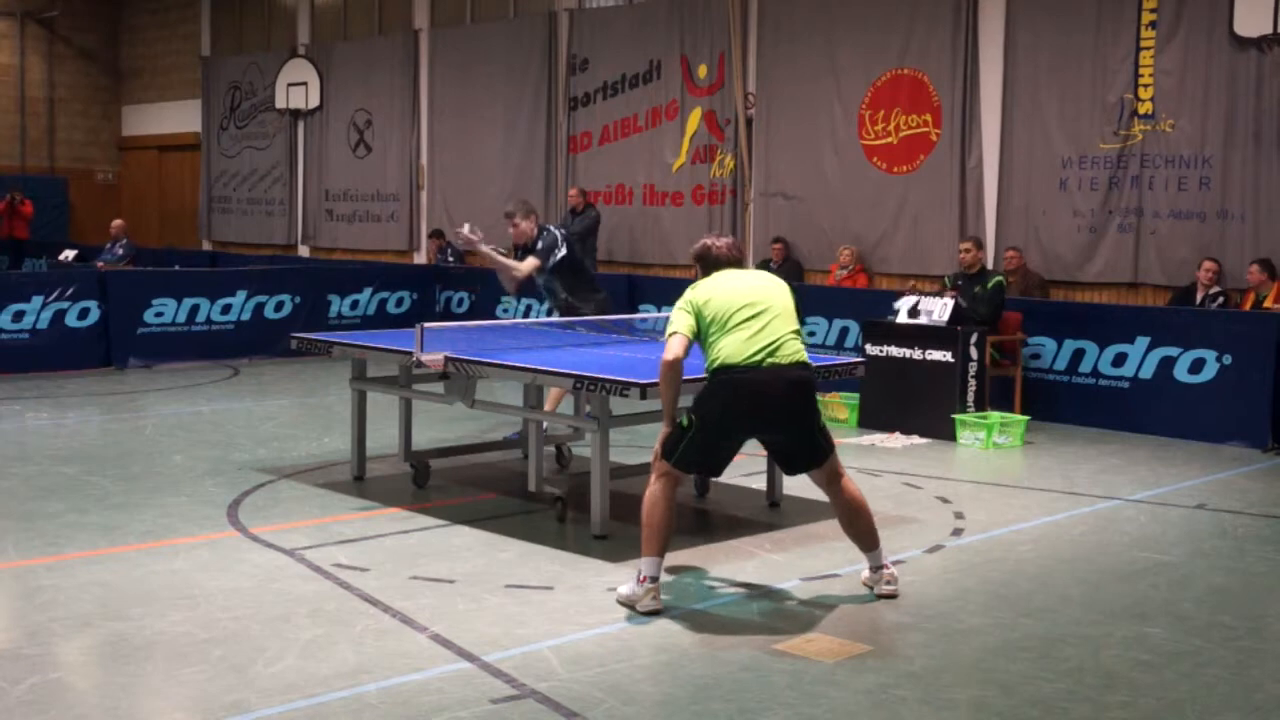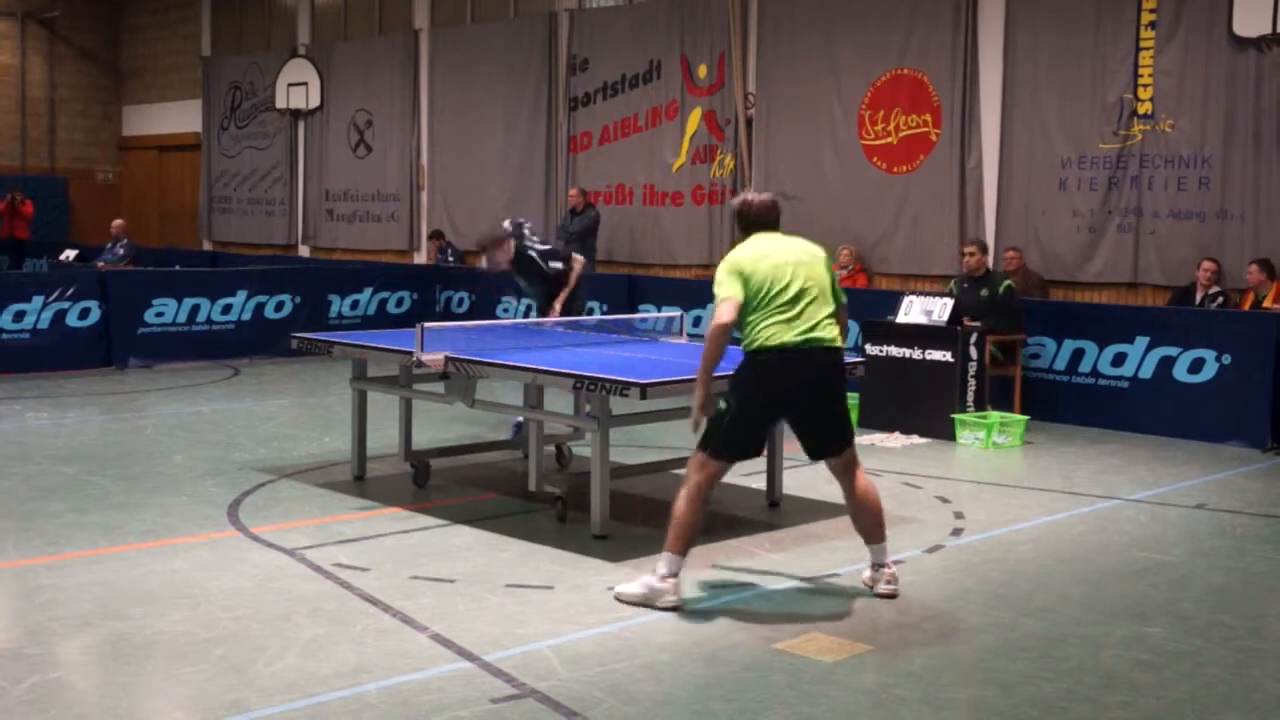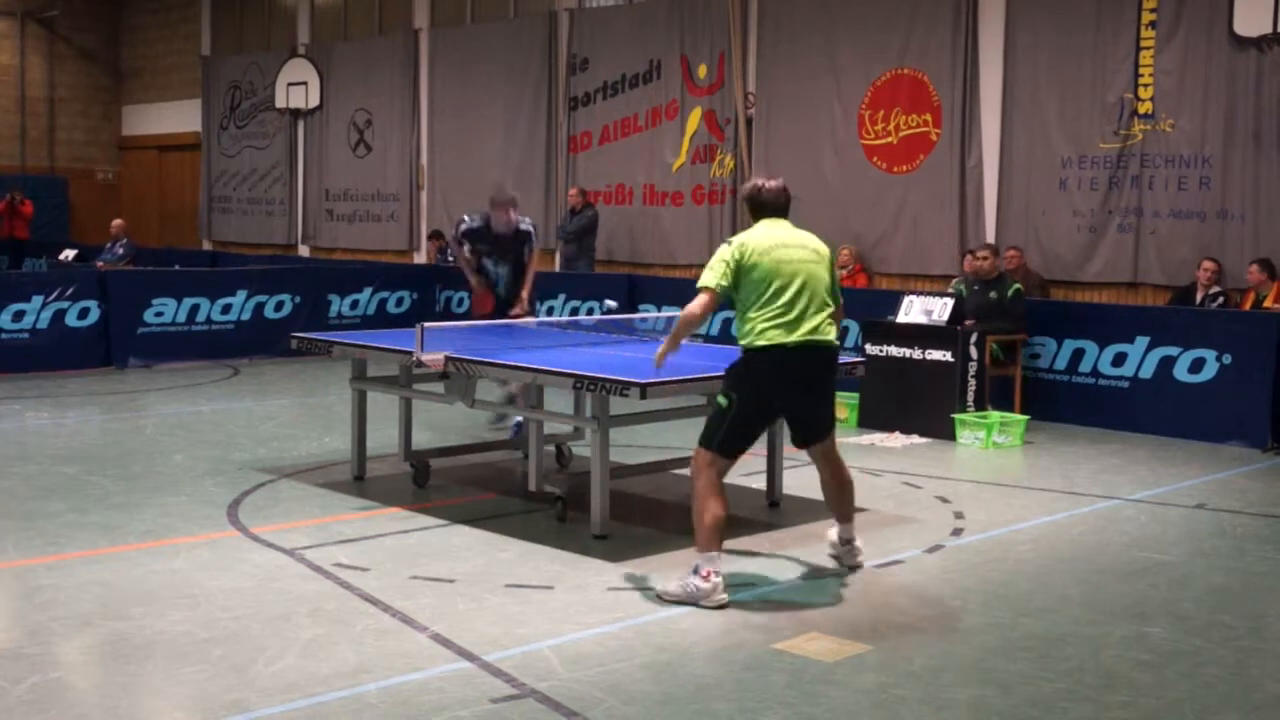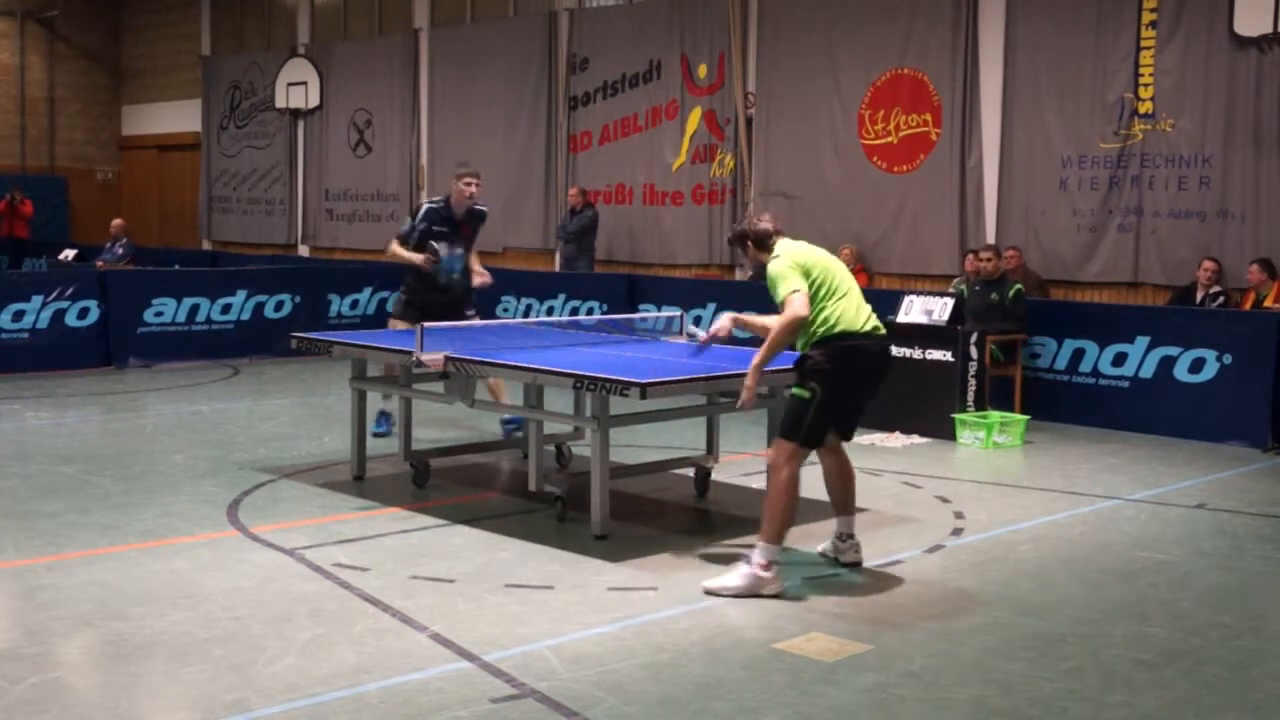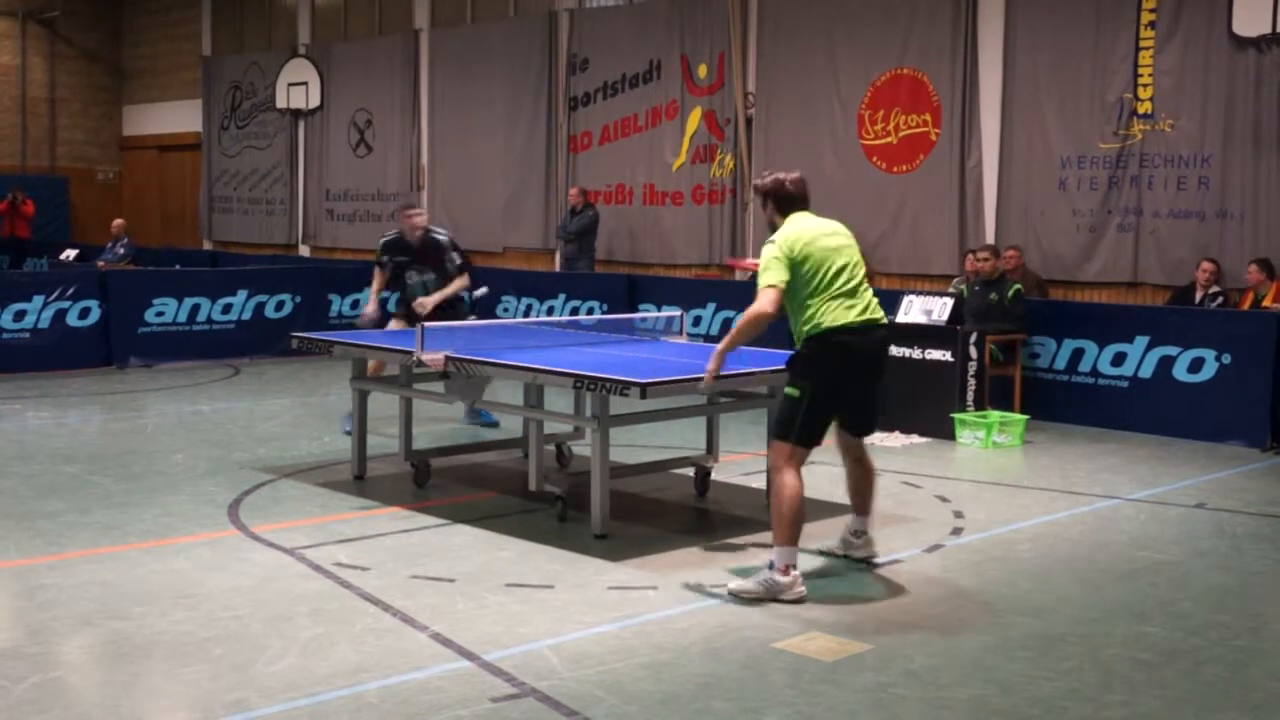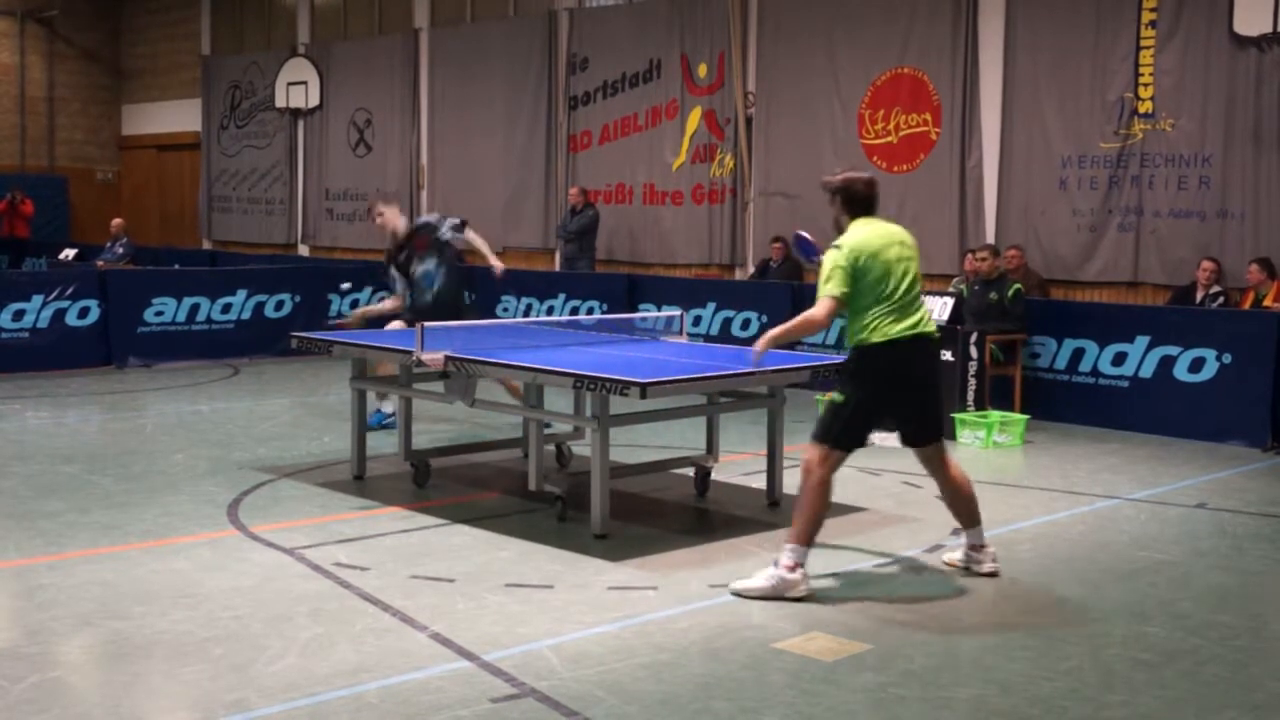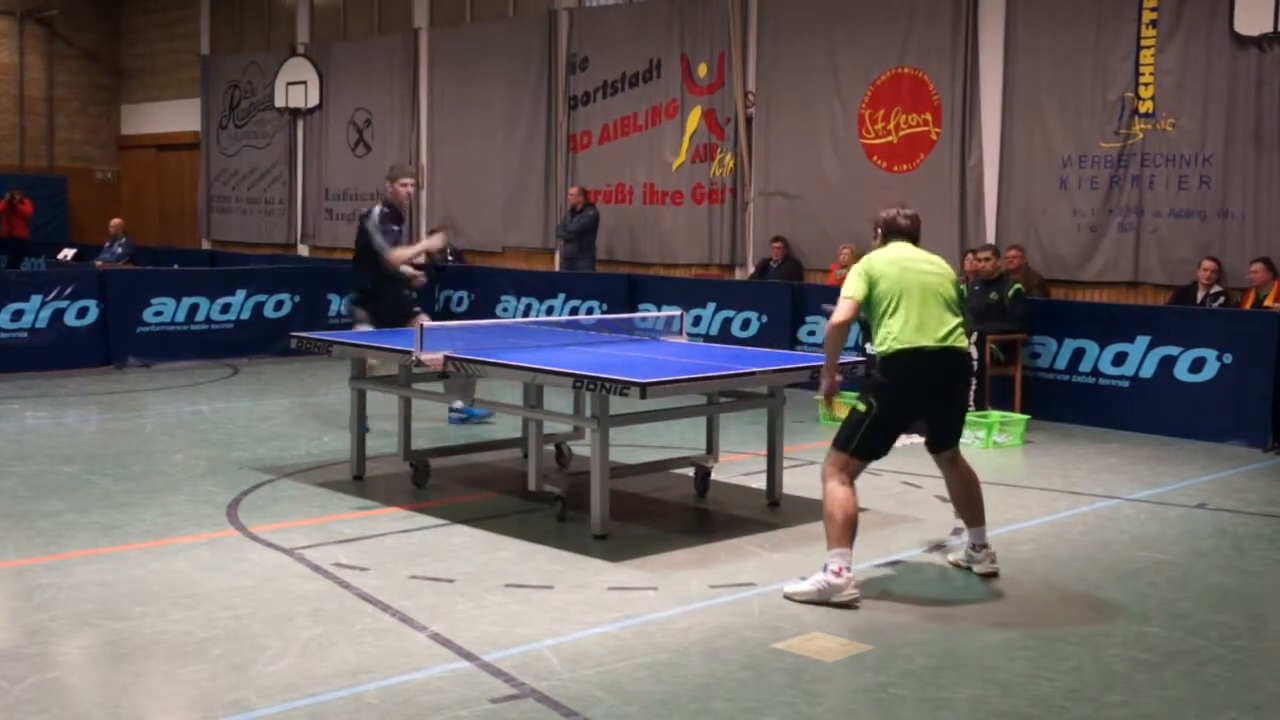
dt=0.4s
person 1, frame 1
left shoulder: (695, 294)
right shoulder: (774, 282)
left elbow: (672, 358)
left wrist: (668, 421)
left hip: (733, 386)
right hip: (792, 383)
left knee: (664, 474)
right knee: (833, 478)
left ankle: (646, 585)
right ankle: (881, 571)
person 1, frame 2
left shoulder: (736, 260)
right shoulder: (814, 252)
left elbow: (724, 321)
right elbow: (841, 319)
left wrist: (703, 386)
left hip: (768, 367)
right hip: (823, 364)
left knee: (702, 470)
right knee: (849, 469)
left ankle: (664, 580)
right ankle: (882, 570)
person 1, frame 3
left shoulder: (739, 246)
right shoulder: (818, 246)
left elbow: (697, 310)
right elbow: (836, 311)
left wrist: (668, 345)
left hip: (765, 364)
right hip: (818, 361)
left knee: (707, 467)
right knee: (824, 450)
left ankle: (707, 577)
right ankle: (847, 542)
person 1, frame 4
left shoulder: (781, 261)
right shoulder: (805, 252)
left elbow: (798, 315)
left wrist: (756, 365)
right wrist: (738, 320)
left hip: (839, 352)
right hip: (870, 348)
left knee: (784, 457)
right knee: (828, 443)
left ankle: (762, 568)
right ankle: (845, 542)
person 1, frame 5
left shoulder: (781, 243)
right shoulder: (839, 229)
left elbow: (765, 309)
left wrist: (723, 350)
left hip: (829, 348)
right hip: (871, 339)
left knee: (783, 458)
right knee: (851, 443)
left ankle: (784, 573)
right ankle: (859, 537)
person 1, frame 6
left shoulder: (846, 247)
right shoulder: (904, 237)
left elbow: (822, 315)
left wrist: (774, 335)
left hip: (877, 359)
right hip: (921, 353)
left knee: (818, 461)
right knee: (936, 458)
left ankle: (790, 569)
right ankle: (979, 550)
person 1, frame 7
left shoulder: (869, 264)
right shoulder: (941, 266)
left elbow: (840, 321)
left wrist: (829, 372)
left hip: (903, 368)
right hip: (954, 364)
left knee: (838, 469)
right knee: (949, 454)
left ankle: (837, 575)
right ankle: (980, 550)
person 2, frame 1
left shoulder: (550, 239)
right shoulder: (522, 246)
left elbow: (520, 271)
right elbow: (511, 286)
left wrist: (482, 249)
right wrist: (492, 258)
left hip: (589, 308)
right hip: (571, 309)
left ankle: (540, 422)
person 2, frame 2
left shoulder: (535, 253)
right shoulder: (514, 232)
left elbow: (578, 262)
right elbow: (511, 223)
left wrist: (559, 301)
left hip: (565, 307)
right hip: (546, 305)
person 2, frame 3
left shoulder: (525, 230)
right shoulder: (470, 227)
right elbow: (455, 245)
left wrist: (524, 295)
right wrist: (471, 275)
left hip: (516, 301)
right hip: (490, 300)
right ankle: (511, 391)
person 2, frame 4
left shoulder: (479, 215)
right shoulder: (428, 211)
right elbow: (392, 249)
left wrist: (475, 269)
right wrist: (414, 258)
left hip: (456, 297)
right hip: (417, 295)
left ankle: (507, 414)
right ankle: (385, 412)
person 2, frame 5
left shoulder: (441, 240)
right shoulder: (388, 244)
left elbow: (464, 278)
right elbow: (382, 271)
left wrist: (435, 298)
right wrist: (372, 301)
left hip: (445, 307)
right hip: (410, 306)
left ankle: (473, 407)
person 2, frame 6
left shoulder: (429, 226)
right shoulder: (395, 257)
left elbow: (467, 233)
right elbow: (401, 302)
left wrist: (491, 259)
right wrist: (364, 312)
left hip: (453, 315)
right hip: (422, 316)
right ankle: (386, 412)
person 2, frame 7
left shoulder: (397, 215)
right shoulder: (376, 217)
right elbow: (393, 258)
left wrist: (409, 272)
right wrist: (426, 245)
left hip: (400, 299)
right hip: (368, 302)
left ankle: (458, 406)
